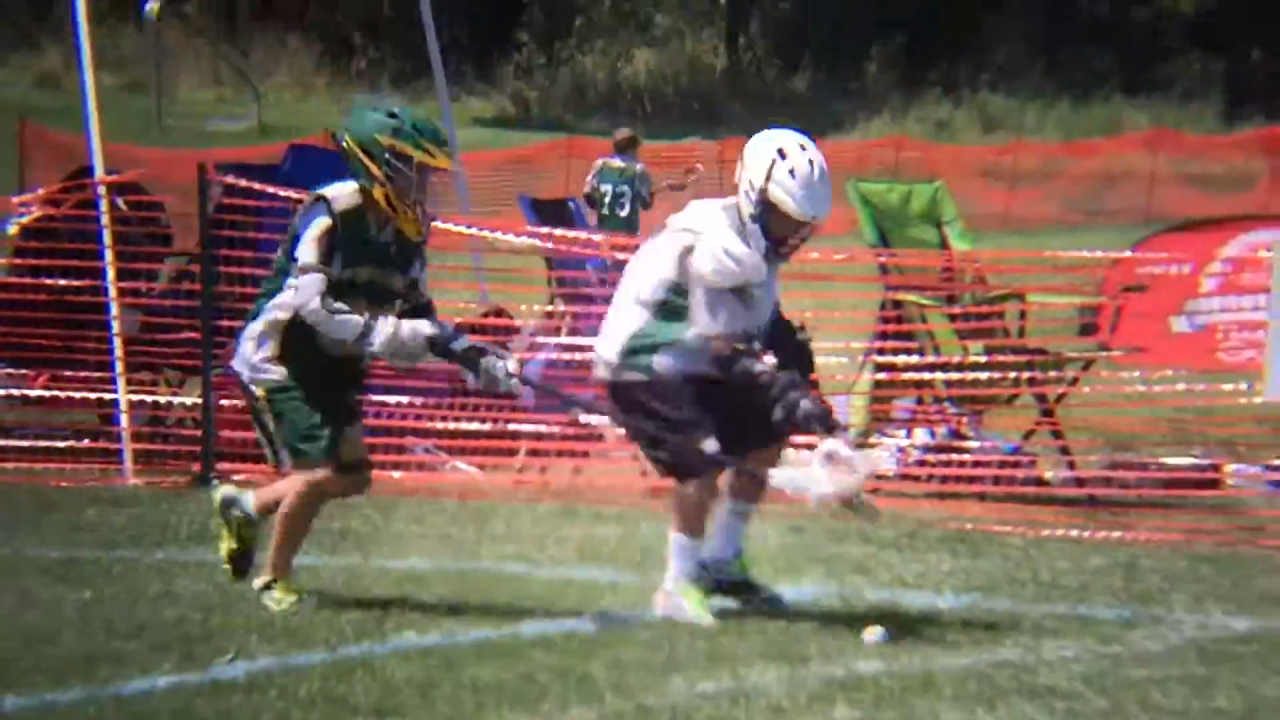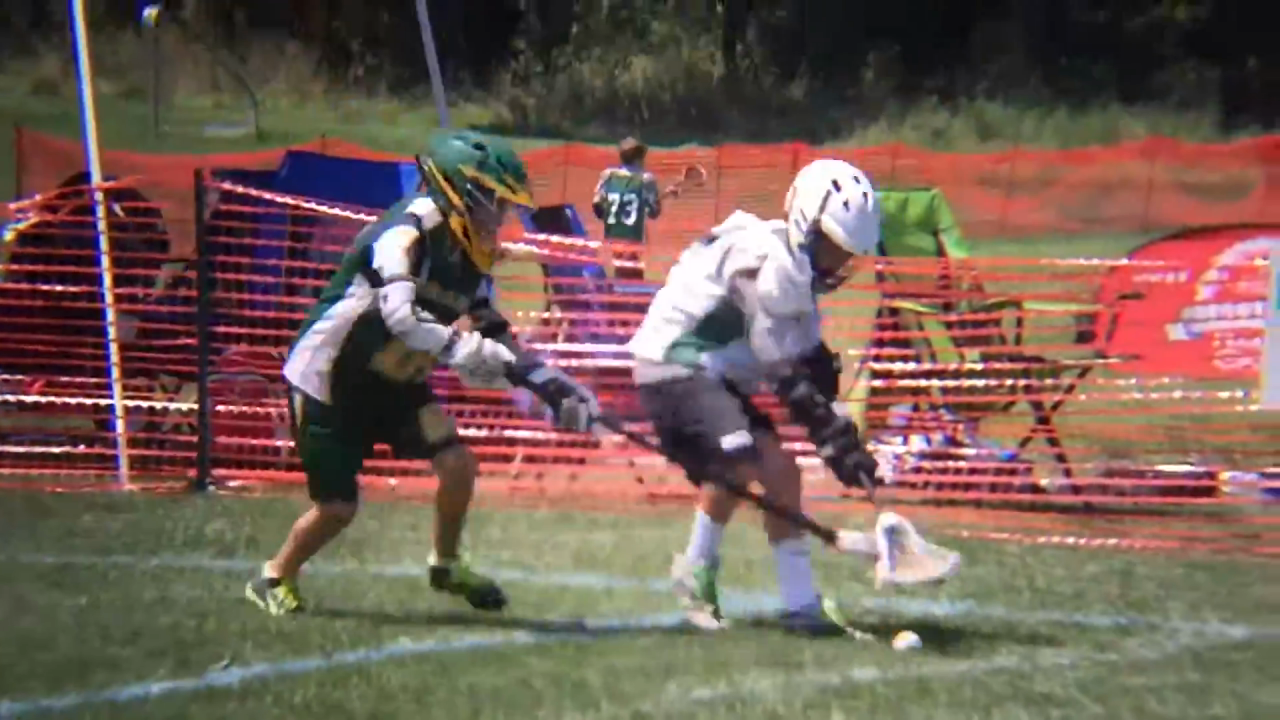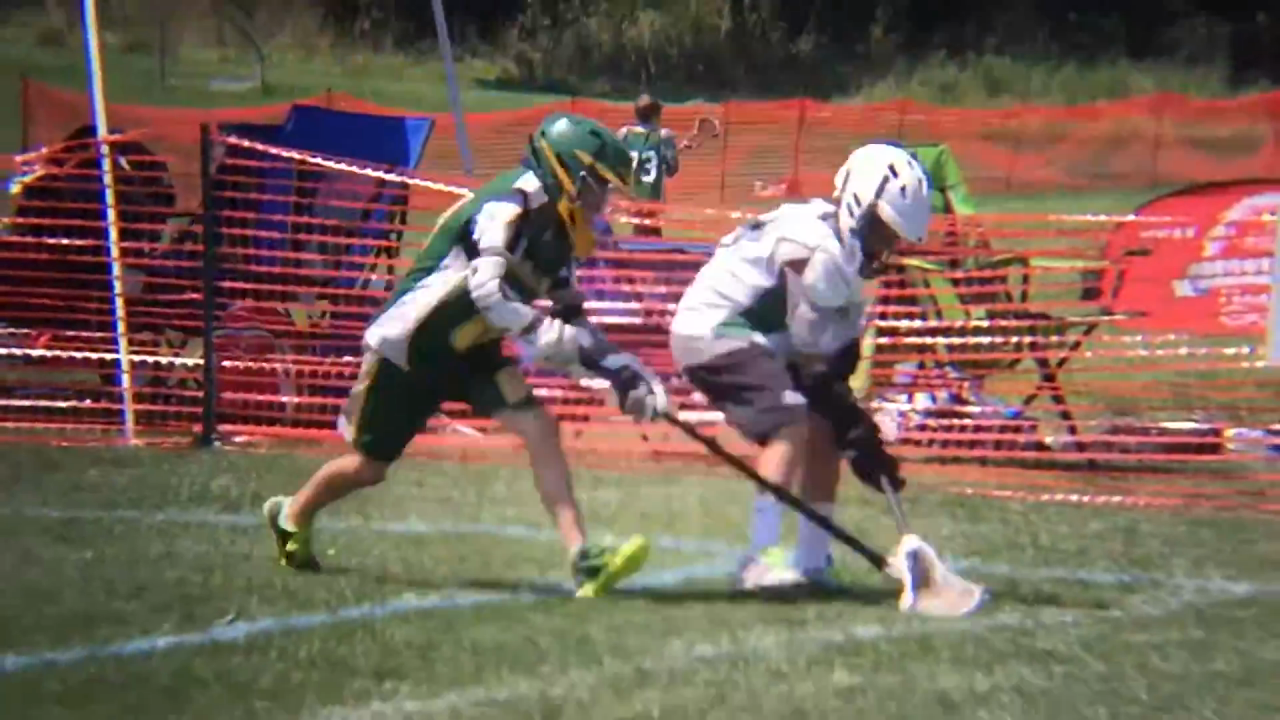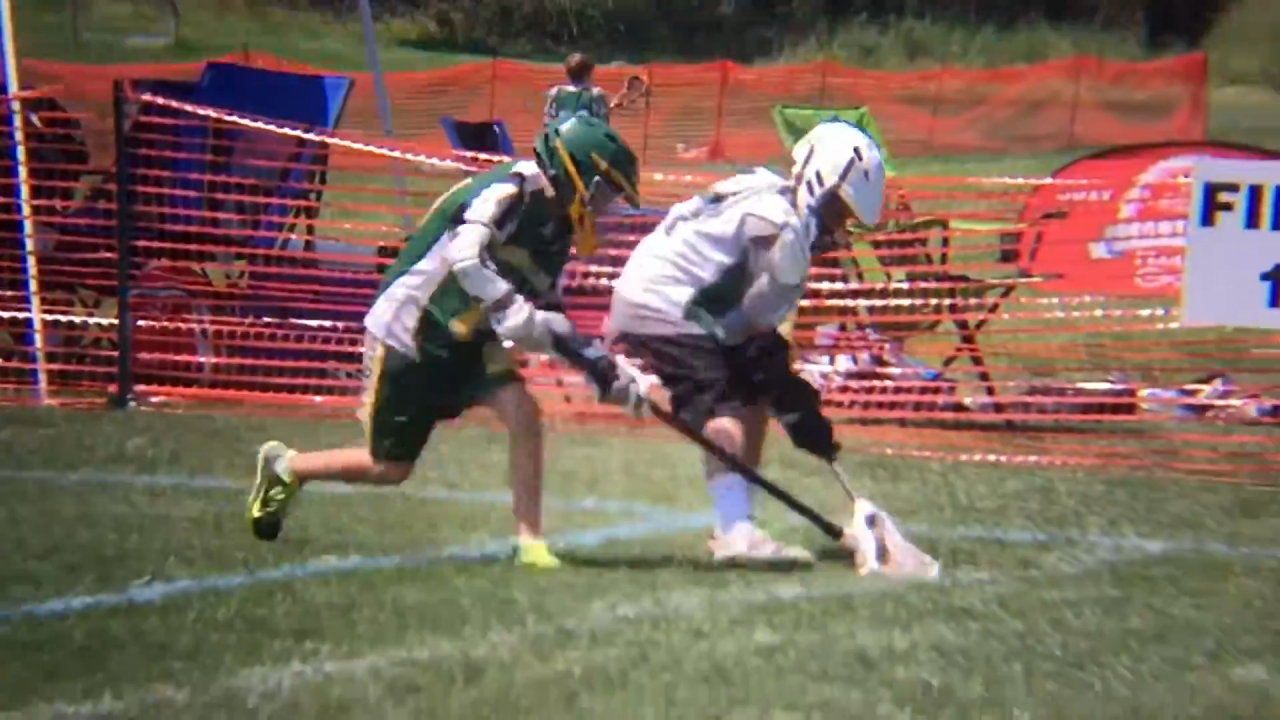
dt=0.1s
person 1, frame 1
left shoulder: (403, 235)
right shoulder: (331, 214)
left elbow: (419, 317)
right elbow: (312, 304)
left wrist: (476, 357)
right wrist: (387, 337)
right hip: (274, 360)
left knee: (352, 479)
right knee: (315, 475)
left ankle: (244, 506)
right ankle: (271, 579)
person 1, frame 2
left shoulder: (468, 255)
right shoulder: (405, 231)
left elbow: (493, 333)
right elbow: (399, 316)
left wrist: (555, 385)
right wrist: (471, 354)
left hip: (393, 377)
right hip: (328, 374)
left knee: (458, 464)
right knee: (337, 507)
left ankle: (445, 564)
right ankle: (274, 577)
person 1, frame 3
left shoulder: (554, 235)
right shoulder: (512, 206)
left elbow: (568, 319)
right elbow: (488, 290)
left wrist: (623, 373)
right wrist: (549, 342)
left hip: (468, 350)
right hip: (407, 343)
left knee: (539, 429)
right knee: (369, 467)
left ankle: (583, 556)
right ankle: (292, 516)
person 1, frame 4
left shoulder: (553, 229)
right shoulder: (513, 191)
left elbow: (546, 317)
right elbow: (468, 260)
right wrist: (523, 322)
left hip: (461, 338)
right hip: (409, 329)
left knee: (523, 413)
right knee: (389, 467)
left ankle: (530, 541)
right ankle: (284, 467)
person 2, frame 1
left shoulder: (757, 241)
right shoulder: (716, 247)
left elbow: (757, 314)
right elbow: (725, 347)
right wrist: (787, 392)
left hip: (688, 366)
right hip: (643, 364)
left knee: (765, 441)
right knee: (703, 466)
left ankle: (720, 560)
right ankle: (676, 589)
person 2, frame 2
left shoulder: (798, 257)
right shoulder: (770, 265)
right elbow: (784, 370)
right wrist: (838, 438)
left hip: (702, 367)
right hip: (674, 367)
left knee: (780, 472)
right knee: (736, 461)
left ankle: (802, 604)
right ankle: (696, 568)
person 2, frame 3
left shoulder: (839, 248)
right shoulder: (823, 255)
right elbow: (815, 361)
right wrist: (858, 435)
left hip: (743, 346)
right hip: (718, 344)
left knee: (821, 437)
right knee: (798, 427)
left ankle: (810, 565)
right ankle: (763, 553)
person 2, frame 4
left shoulder: (761, 195)
right shoulder: (781, 229)
right elbow: (757, 335)
right wrist: (800, 410)
right hip: (663, 317)
left knee: (749, 407)
right knee: (732, 414)
left ankle: (735, 526)
right ankle: (737, 534)
